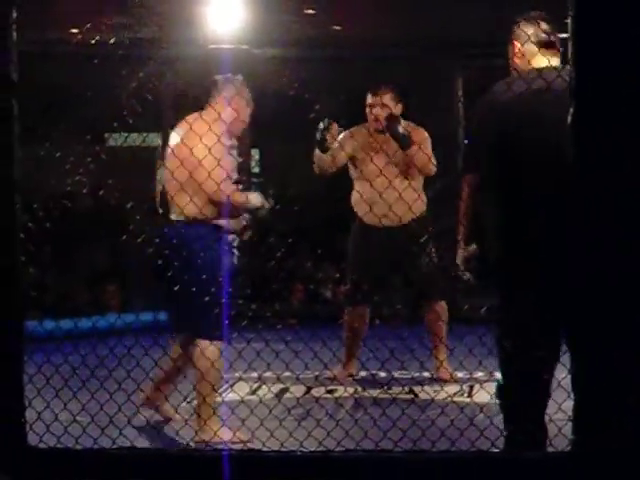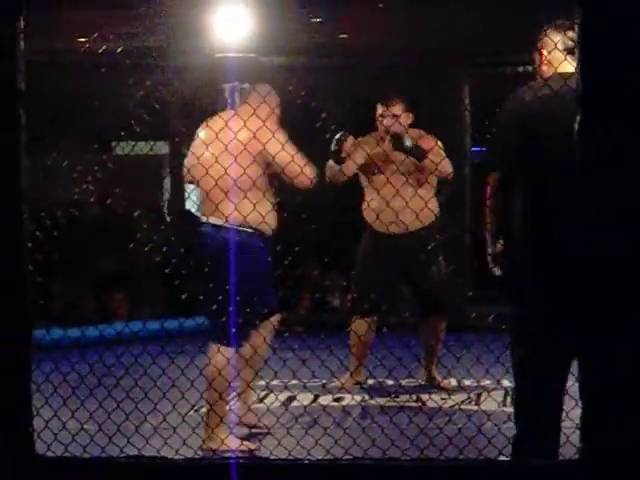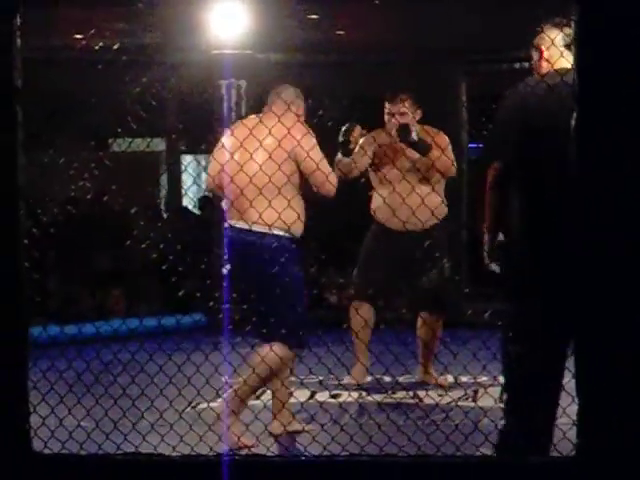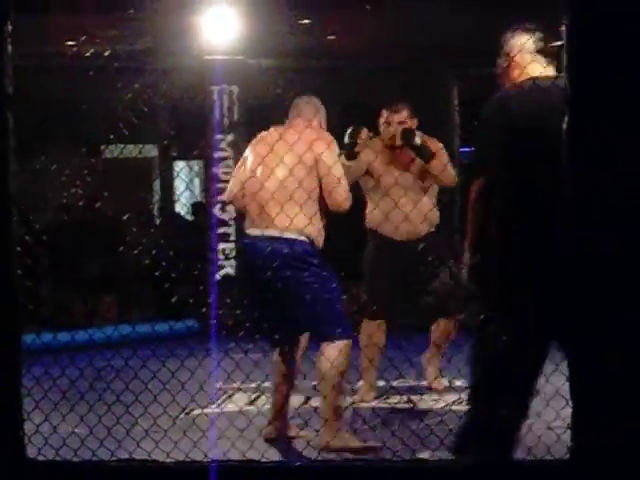
dt=0.2s
person 1, frame 1
left shoulder: (502, 98)
left elbow: (475, 179)
left wrist: (465, 238)
left hip: (524, 247)
left knee: (525, 355)
left ankle: (525, 445)
person 1, frame 2
left shoulder: (526, 100)
left elbow: (499, 179)
left wrist: (494, 237)
left hip: (540, 250)
left knee: (538, 358)
right knee: (599, 358)
left ankle: (535, 452)
person 1, frame 3
left shoulder: (525, 96)
left elbow: (499, 172)
left wrist: (491, 231)
left hip: (537, 246)
left knee: (530, 356)
left ankle: (521, 447)
person 1, frame 4
left shoulder: (509, 105)
left elbow: (484, 184)
left wrist: (472, 248)
left hip: (522, 257)
right hip: (576, 255)
left knee: (501, 365)
left ankle: (478, 452)
person 2, frame 1
left shoulder: (193, 126)
right shoulder: (212, 132)
right elbow: (214, 189)
left wrist: (230, 216)
right wrist: (249, 200)
left hip: (191, 234)
right hip: (199, 237)
left knee: (192, 325)
right knee: (212, 330)
left ankle: (158, 392)
right ankle: (207, 424)
person 2, frame 2
left shoulder: (210, 126)
right shoulder: (264, 129)
left elbow: (189, 173)
right elbow: (305, 179)
right wrist: (290, 162)
left hip: (216, 232)
right hip: (241, 240)
left knee: (265, 316)
right knee: (229, 337)
left ankle: (245, 404)
right ankle: (214, 432)
person 2, frame 3
left shoulder: (236, 131)
right shoulder: (297, 130)
left elbow: (213, 181)
right elbow: (328, 187)
right wrist: (308, 173)
left hip: (238, 238)
right hip: (270, 244)
left knee: (276, 330)
right knee: (286, 339)
left ankle: (281, 416)
right ankle: (232, 409)
person 2, frame 4
left shoulder: (260, 140)
right shoulder: (319, 140)
left elbow: (232, 194)
right elbow: (340, 200)
right wrist: (322, 184)
left hip: (256, 247)
right hip: (293, 251)
left knee: (286, 336)
right knee: (337, 335)
left ankle: (278, 422)
right ankle: (334, 430)
person 3, frame 1
left shoulder: (416, 134)
right shoulder: (353, 137)
left elbow: (430, 168)
right elbow: (323, 168)
left wrist: (402, 139)
right wrist: (322, 147)
left hip: (411, 228)
right hip: (369, 230)
left knee: (434, 295)
right knee: (356, 300)
left ankle: (441, 360)
right ankle: (349, 362)
person 3, frame 2
left shoulder: (427, 142)
right shoulder: (365, 145)
left elbow: (446, 172)
right elbow: (335, 176)
left wrist: (414, 151)
right wrist: (337, 157)
left hip: (423, 238)
right hip: (380, 239)
left knee: (437, 309)
right knee: (362, 307)
left ankle: (430, 370)
right ankle: (356, 370)
person 3, frame 3
left shoulder: (435, 138)
right shoulder: (373, 141)
left elbow: (450, 170)
right elbow: (346, 171)
left wrist: (419, 145)
right wrist: (345, 149)
left hip: (427, 234)
right hip: (386, 233)
left knee: (433, 306)
right knee: (363, 297)
left ankle: (426, 367)
right ankle: (361, 364)
person 3, frame 4
left shoulder: (431, 146)
right shoulder: (368, 150)
left elbow: (449, 180)
right elbow: (346, 179)
left wrist: (422, 151)
right wrist: (350, 154)
left hip: (425, 242)
right hip: (384, 244)
left knee: (448, 309)
right knee: (375, 313)
left ankle: (432, 358)
right ankle: (368, 381)
